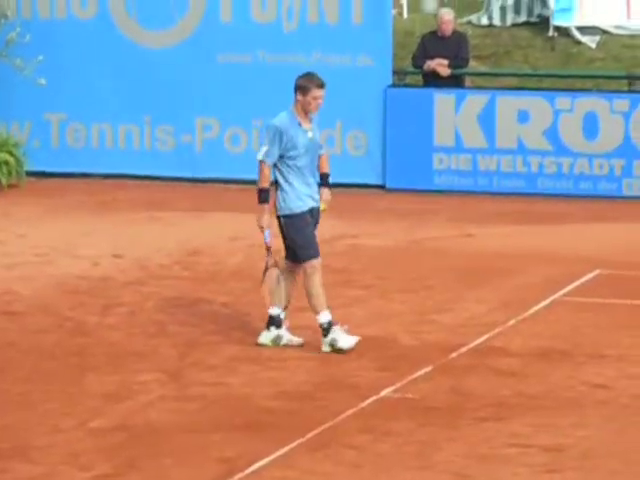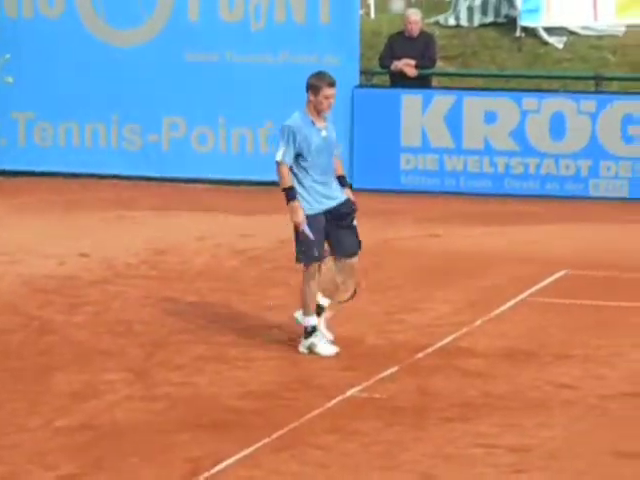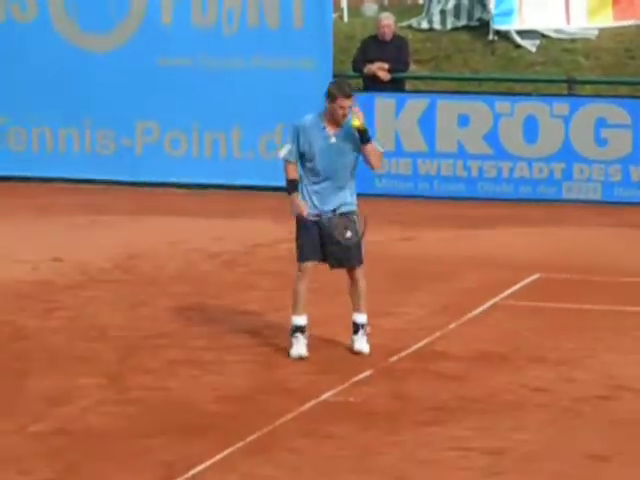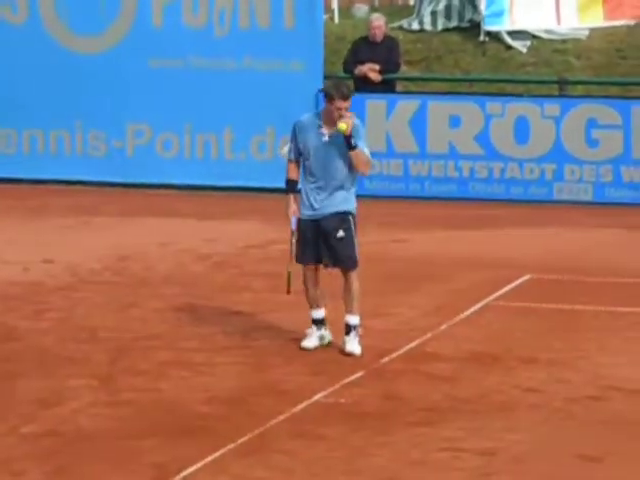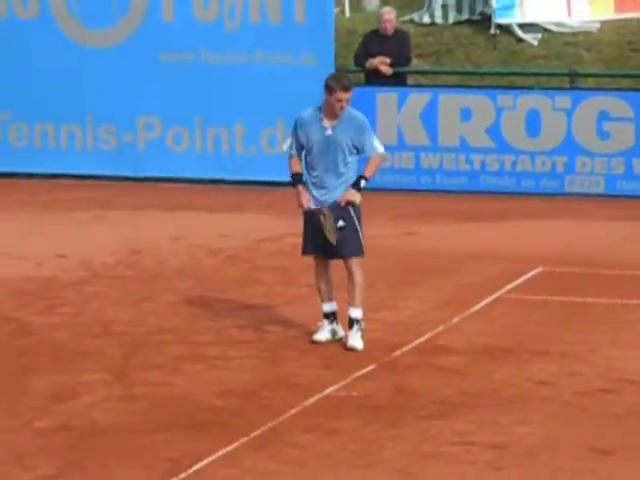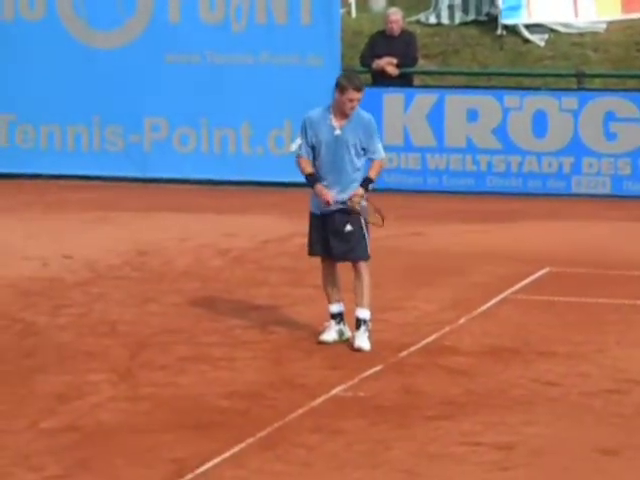
dt=0.4s
person 1, frame 1
left shoulder: (314, 123)
right shoulder: (280, 126)
right elbow: (265, 166)
left wrist: (325, 186)
right wrist: (263, 209)
left hip: (311, 204)
right hip: (293, 208)
left knee: (294, 265)
right knee: (313, 266)
left ankle: (274, 328)
right ankle: (329, 331)
person 1, frame 2
left shoulder: (329, 122)
right shoulder: (293, 126)
right elbow: (283, 166)
left wrist: (345, 186)
right wrist: (295, 205)
left hip: (337, 203)
right hip: (310, 208)
left knee: (349, 261)
right knee: (313, 267)
left ankle: (316, 310)
right ankle: (309, 333)
person 1, frame 3
left shoulder: (356, 127)
right shoulder: (304, 127)
left elbow: (376, 164)
right elbow: (291, 163)
left wrist: (363, 132)
right wrist: (295, 196)
left hip: (344, 208)
right hip: (310, 210)
left knee: (355, 270)
right knee: (305, 268)
left ankle: (360, 331)
right ankle: (298, 334)
person 1, frame 4
left shoulder: (354, 128)
right shoulder: (302, 126)
left elbow: (363, 168)
right elbow: (293, 163)
left wrist: (350, 136)
right wrist: (292, 197)
left hip: (340, 209)
right hip: (309, 210)
left knee: (349, 271)
right knee: (309, 270)
left ankle: (352, 332)
right ankle: (319, 327)
person 1, frame 5
left shoulder: (358, 121)
right shoulder: (304, 121)
left elbow: (377, 155)
right elbow: (295, 156)
left wrist: (358, 185)
right wrist: (299, 188)
left hip: (344, 204)
right hip: (314, 204)
left knee: (352, 261)
right knee: (320, 261)
left ankle: (356, 325)
right ankle: (330, 321)
person 1, frame 6
left shoulder: (366, 122)
right shoulder: (312, 120)
left elbow: (378, 159)
right elbow: (302, 157)
left wrist: (364, 185)
right wrist: (317, 186)
left hip: (352, 206)
right hip: (322, 206)
left knee: (360, 263)
right knee: (327, 262)
left ankle: (363, 326)
right ankle: (337, 321)
